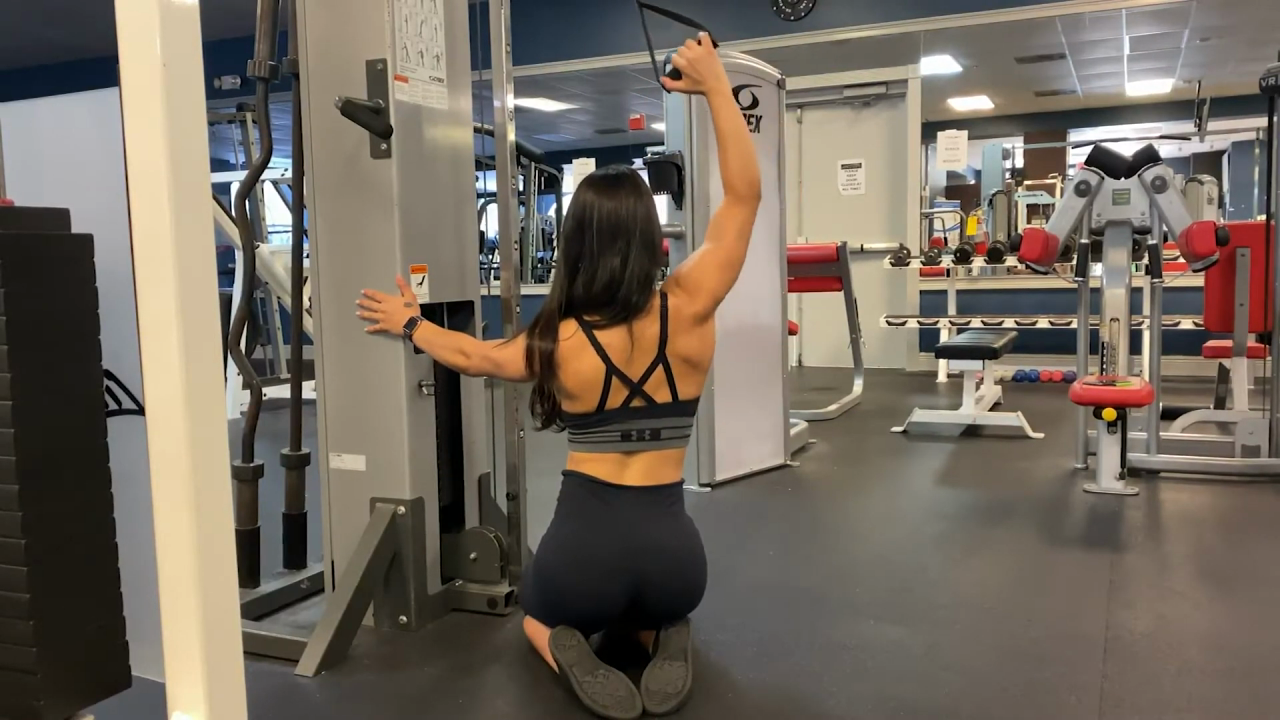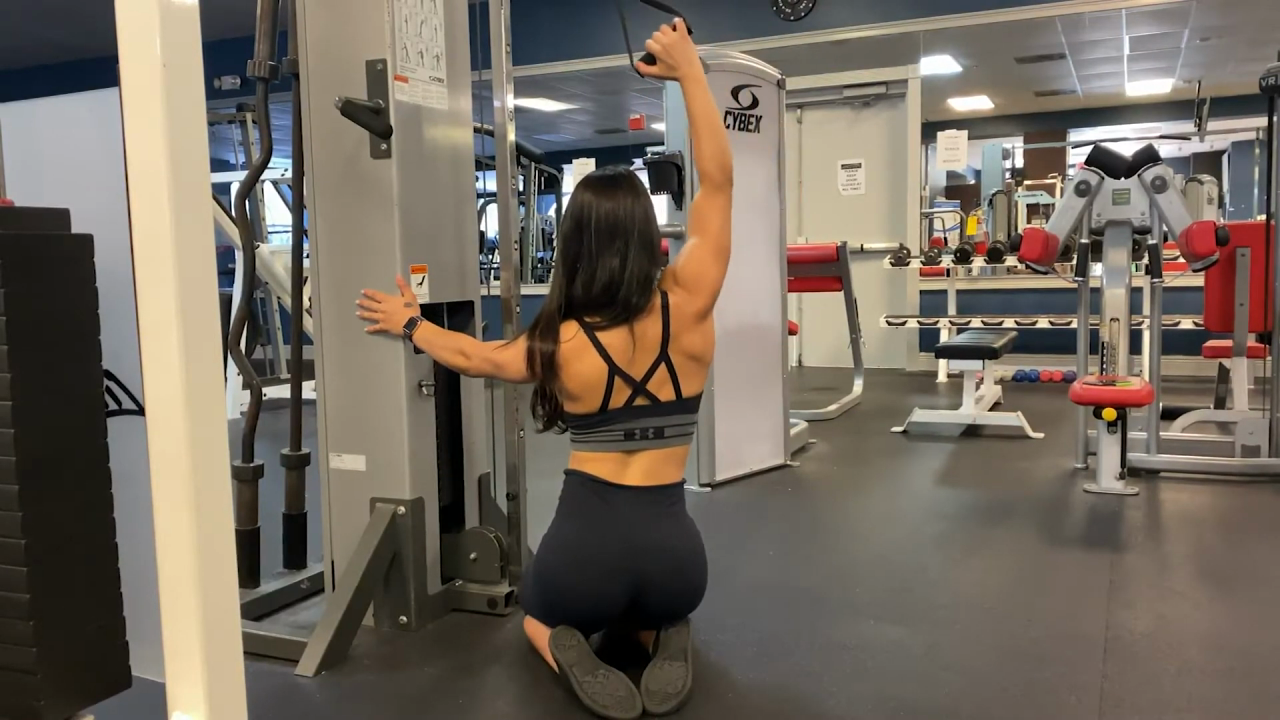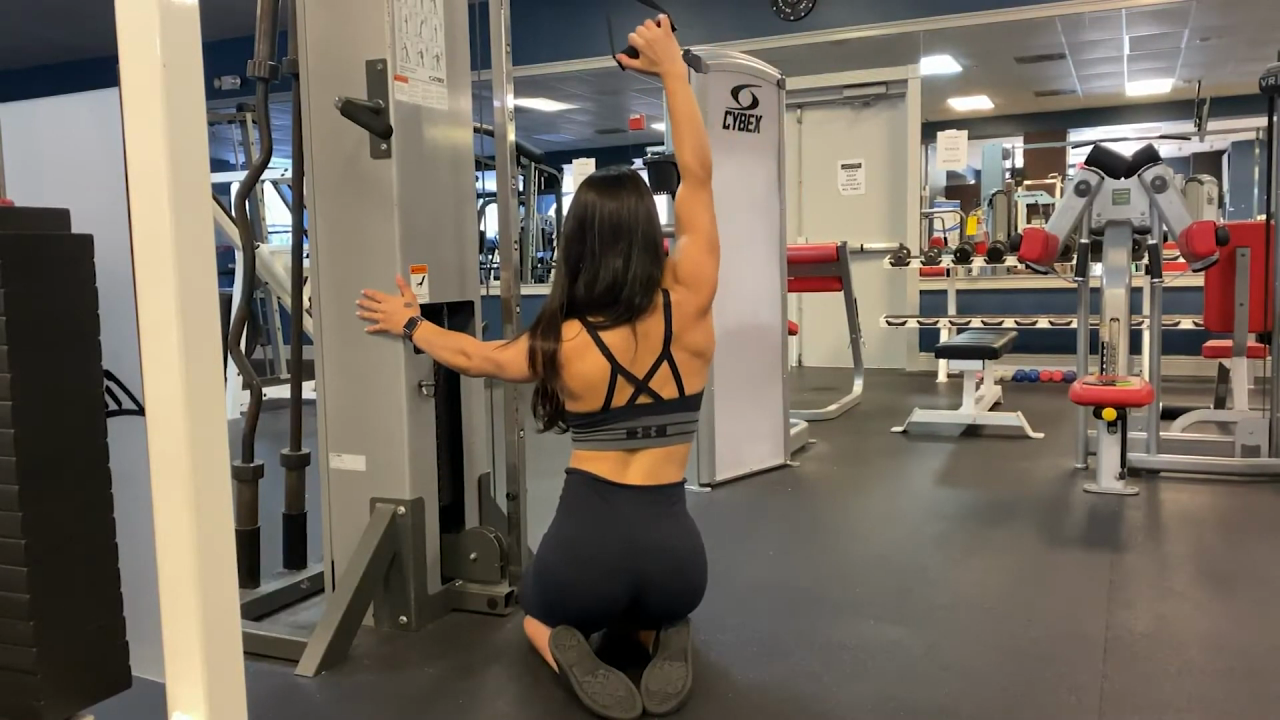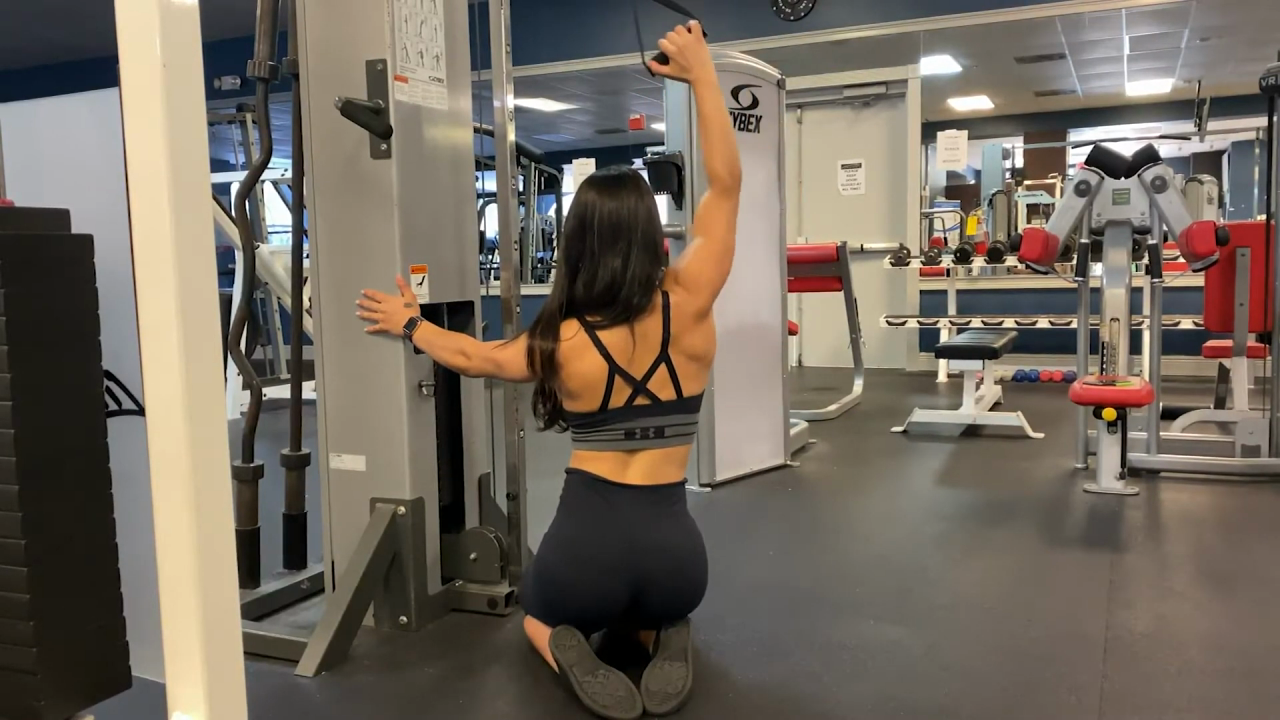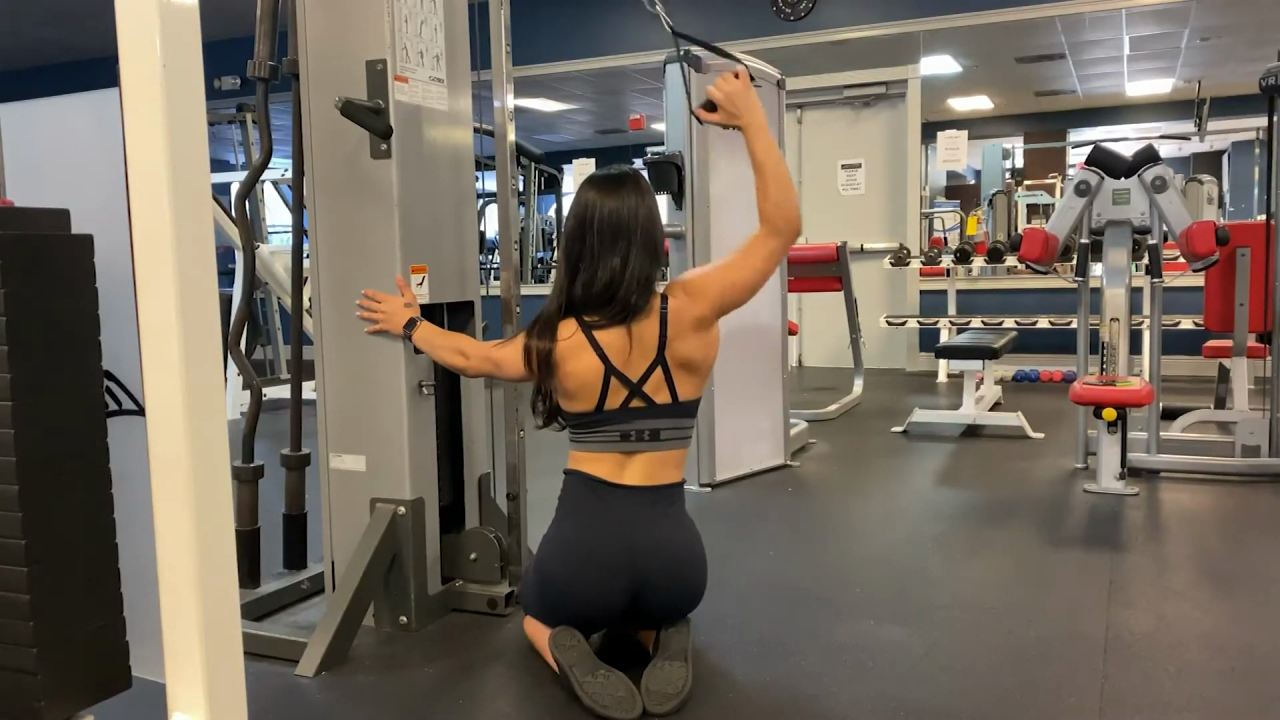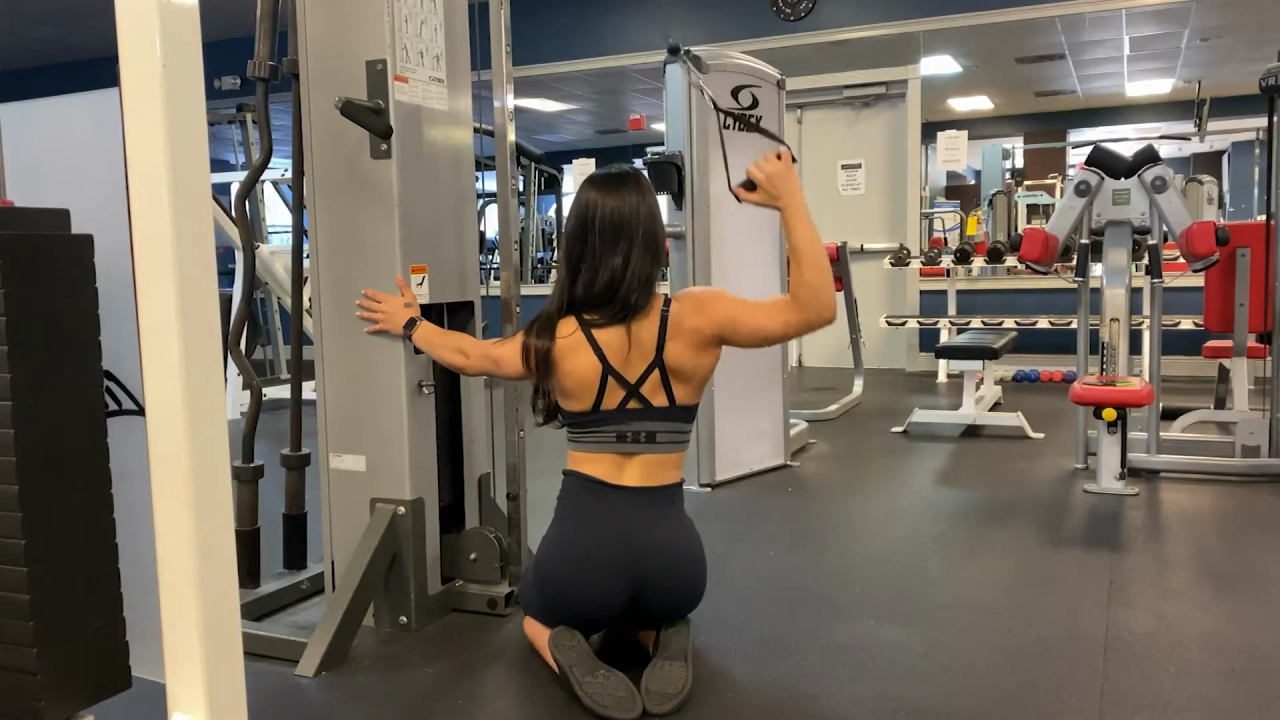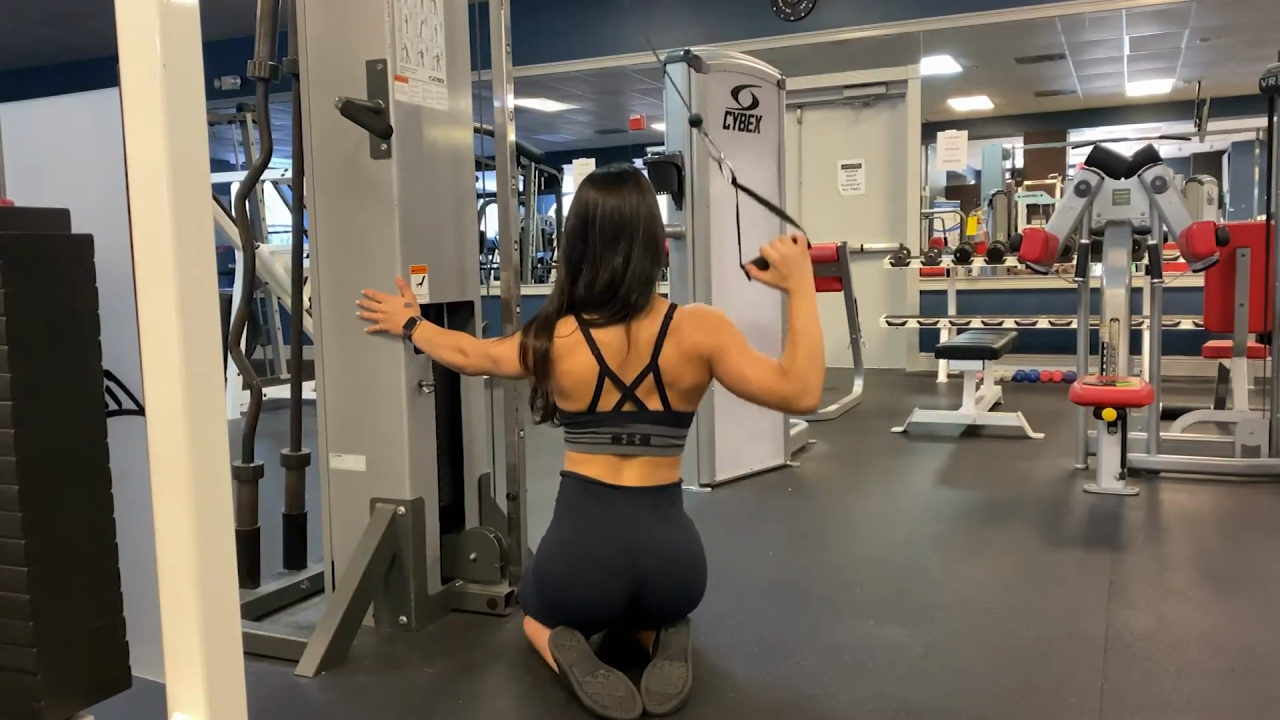
dt=0.3s
person 1, frame 1
left shoulder: (557, 343)
right shoulder: (688, 311)
left elbow: (476, 357)
right elbow: (745, 194)
left wrist: (409, 322)
right wrist: (715, 84)
left hip: (583, 546)
right hip: (671, 549)
left knee: (539, 614)
right knee: (655, 602)
left ankle: (569, 654)
right ankle: (664, 640)
person 1, frame 2
left shoulder: (558, 344)
right shoulder: (687, 309)
left elbow: (475, 357)
right elbow: (717, 181)
left wrist: (408, 322)
right wrist: (689, 69)
left hip: (583, 544)
right hip: (671, 548)
left knee: (540, 614)
right knee: (656, 603)
left ankle: (569, 655)
right ankle: (664, 641)
person 1, frame 3
left shoulder: (561, 343)
right shoulder: (689, 308)
left elbow: (478, 357)
right elbow: (697, 173)
left wrist: (409, 324)
right wrist: (669, 63)
left hip: (584, 545)
right hip: (672, 549)
left knee: (540, 612)
right knee: (655, 602)
left ankle: (568, 654)
right ankle: (663, 639)
person 1, frame 4
left shoulder: (558, 341)
right shoulder: (688, 308)
left elbow: (475, 357)
right elbow: (726, 185)
left wrist: (410, 324)
right wrist: (702, 73)
left hip: (584, 542)
right hip: (672, 548)
left knee: (539, 614)
right knee: (653, 601)
left ankle: (567, 653)
right ankle: (662, 641)
person 1, frame 5
left shoulder: (557, 341)
right shoulder: (691, 315)
left elbow: (474, 356)
right elbow: (782, 226)
left wrist: (408, 324)
right wrist: (750, 118)
left hip: (582, 544)
right hip: (671, 549)
left knee: (538, 613)
right knee: (651, 603)
left ankle: (567, 655)
right ankle: (661, 639)
person 1, frame 6
left shoulder: (557, 339)
right shoulder: (696, 318)
left elbow: (472, 355)
right elbow: (816, 307)
left wrist: (409, 324)
right wrist: (790, 198)
left hip: (582, 548)
right hip: (670, 552)
left knee: (538, 612)
right knee: (651, 602)
left ankle: (567, 655)
right ankle: (663, 640)
person 1, frame 7
left shoulder: (555, 339)
right shoulder: (695, 329)
left elbow: (471, 354)
right elbow: (802, 393)
left wrist: (409, 324)
right wrist: (799, 283)
left hip: (582, 550)
right hip: (672, 554)
left knee: (540, 612)
right knee: (652, 604)
left ankle: (567, 655)
right ankle: (663, 638)
